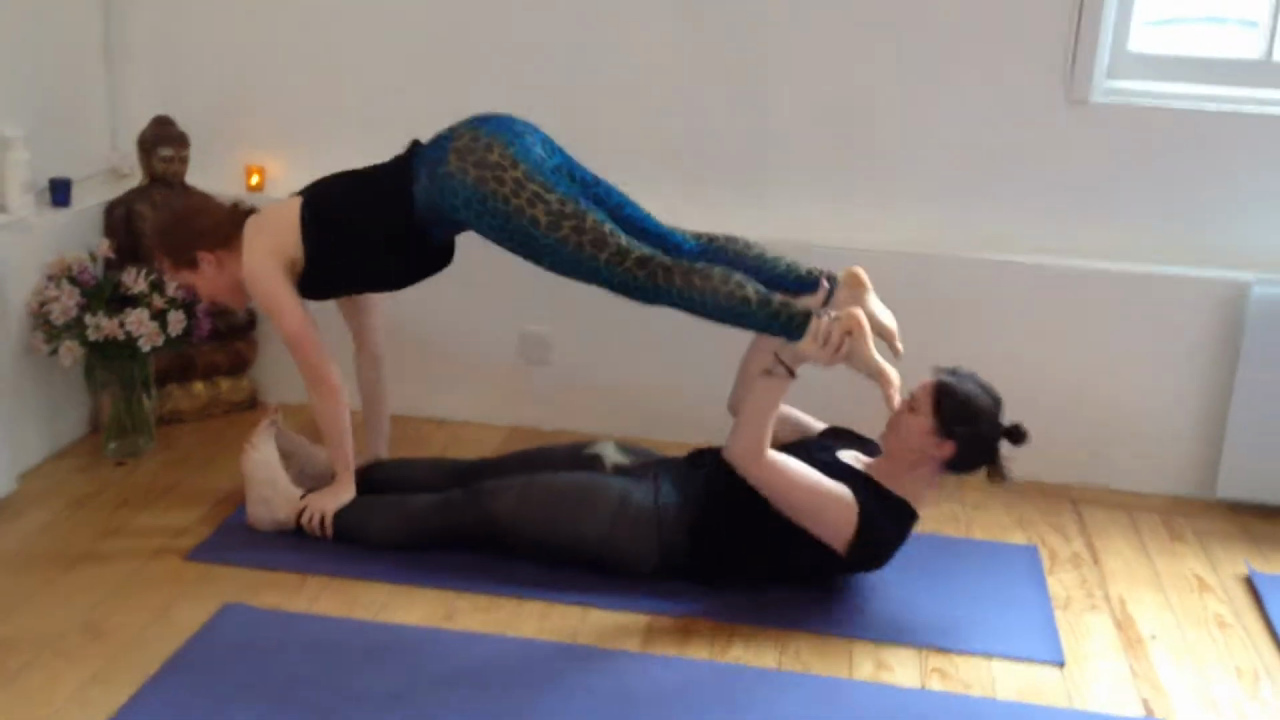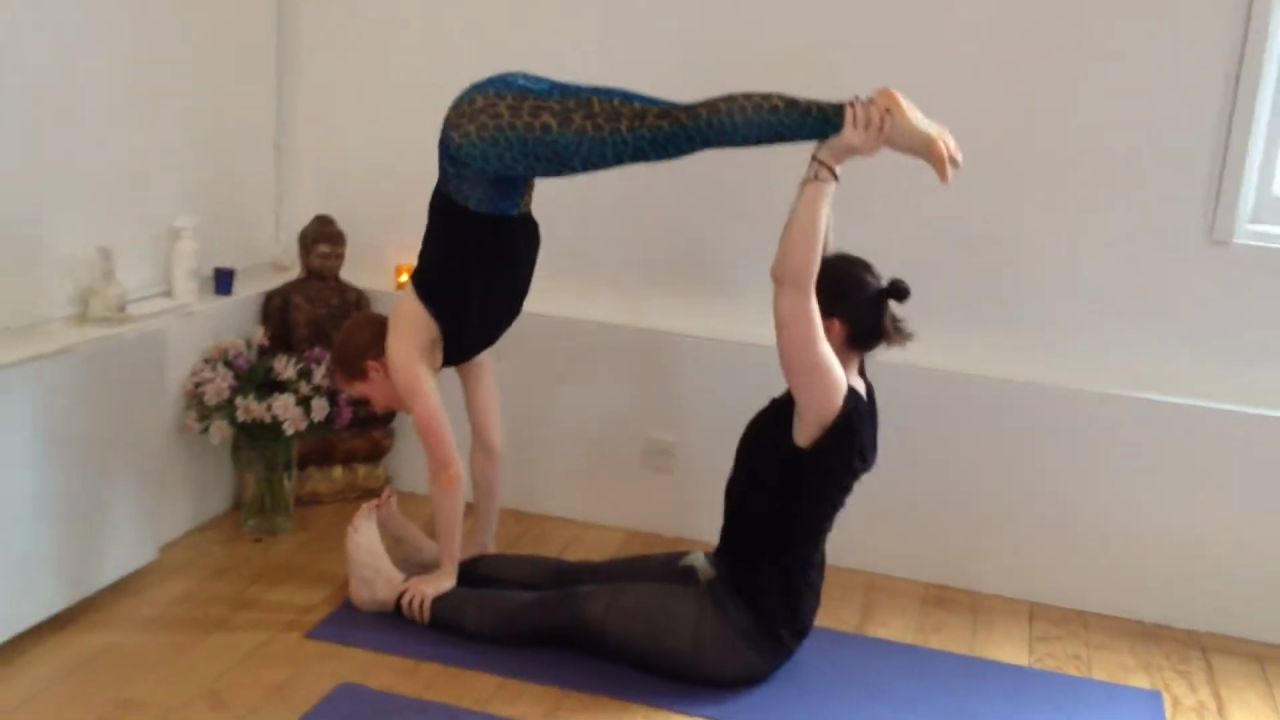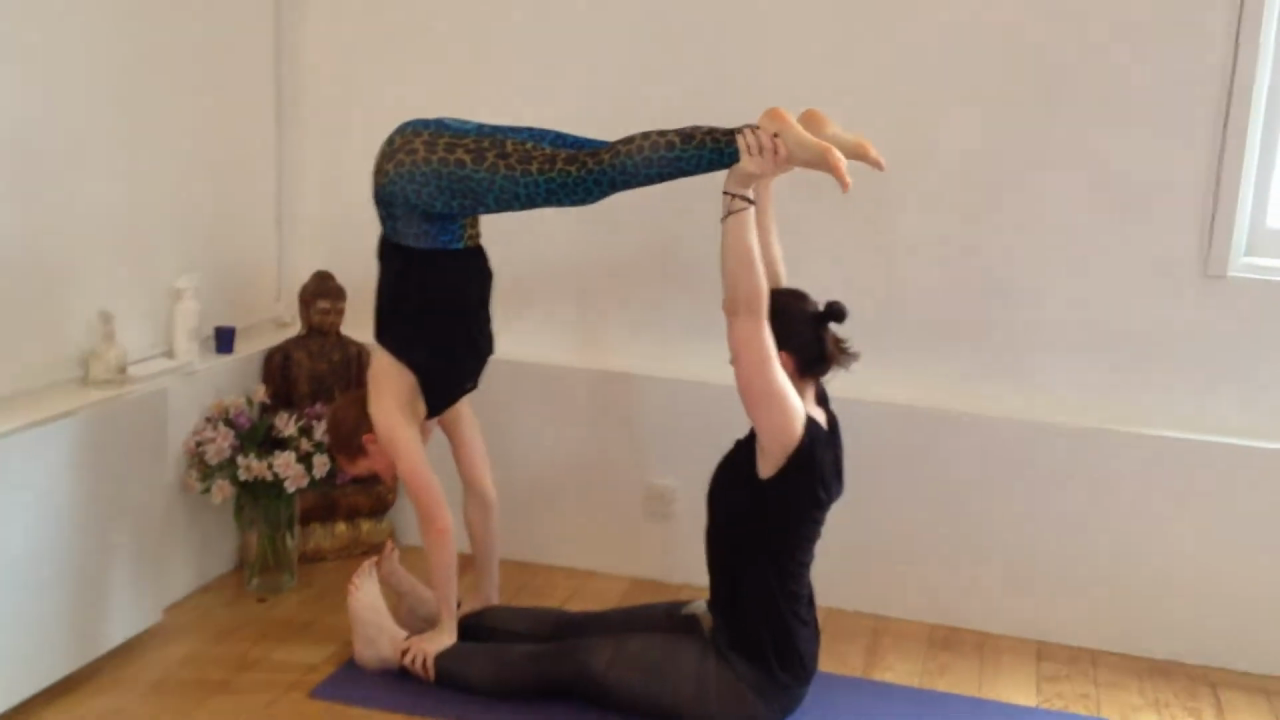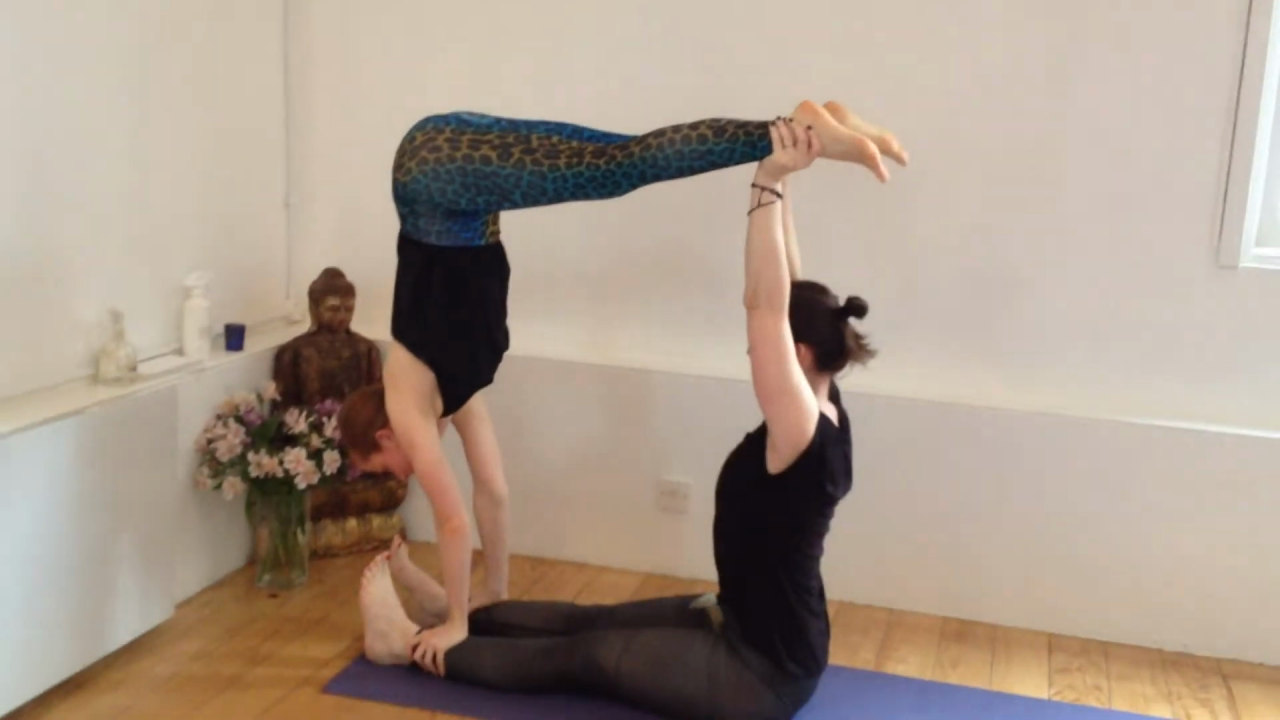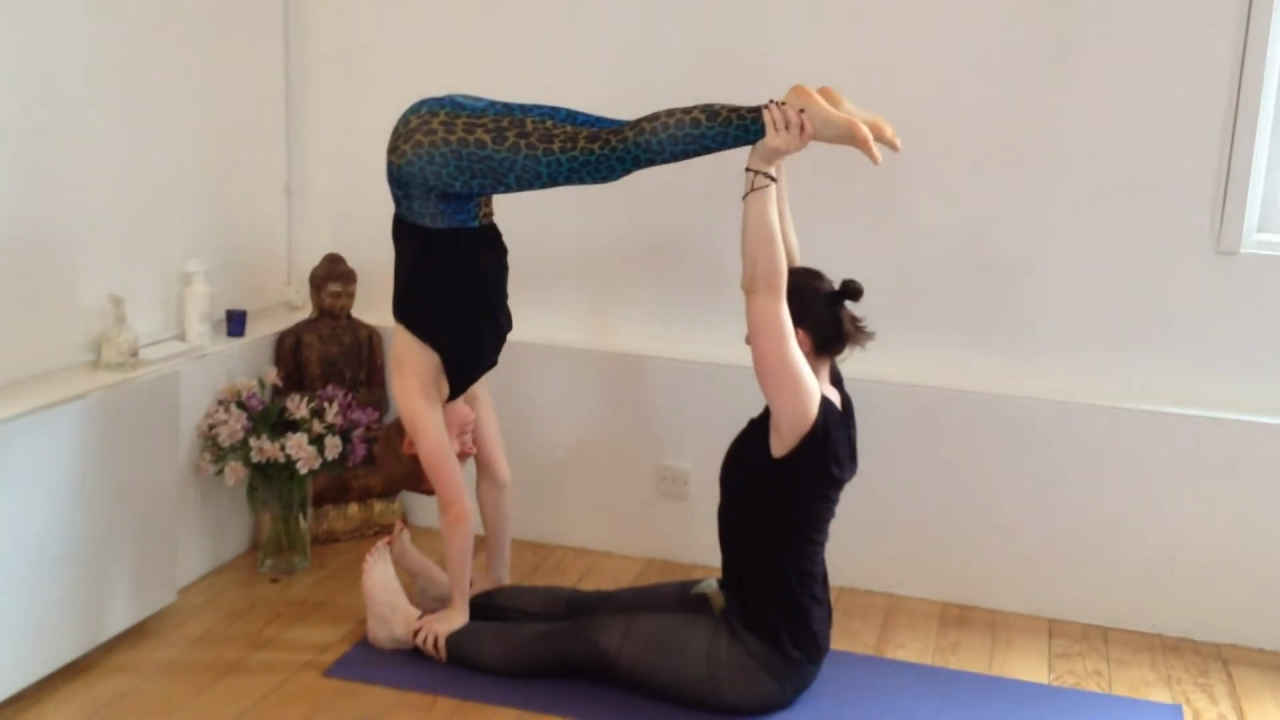
dt=1s
person 1, frame 1
left shoulder: (873, 520)
right shoulder: (862, 452)
left elbow: (745, 453)
right elbow: (742, 403)
left wrist: (792, 359)
right wrist: (777, 327)
left hip: (666, 531)
right hip: (670, 480)
left knee: (475, 510)
right knee: (472, 474)
left ankle: (304, 515)
right ankle: (331, 476)
person 1, frame 2
left shoulder: (834, 408)
right shoulder: (845, 387)
left elbow: (792, 281)
right elbow: (806, 274)
left wrist: (827, 163)
right wrist: (829, 158)
left hip: (747, 631)
right hip: (739, 588)
left knee: (570, 609)
right knee: (572, 576)
left ankle: (401, 595)
person 1, frame 3
left shoulder: (792, 436)
right shoulder: (813, 418)
left elbow: (744, 314)
right elbow: (767, 301)
left wrist: (740, 194)
right wrist: (760, 190)
right hip: (741, 634)
left knee: (573, 661)
right knee: (578, 627)
left ankle: (403, 649)
person 1, frame 4
left shoulder: (803, 432)
right shoulder: (824, 414)
left elbow: (767, 307)
right elbow: (786, 298)
left wrist: (768, 186)
right wrist: (777, 184)
left hip: (764, 671)
right hip: (754, 627)
left knee: (582, 656)
right knee: (589, 621)
left ankle: (414, 644)
right ankle: (450, 613)
person 1, frame 5
left shoulder: (806, 417)
right shoulder: (827, 397)
left elbow: (764, 292)
right elbow: (784, 283)
left wrist: (763, 169)
right wrist: (772, 170)
left hip: (765, 656)
right hip: (756, 612)
left knee: (583, 640)
right knee: (590, 606)
left ankle: (415, 630)
right ankle: (453, 600)
person 2, frame 1
left shoulder: (257, 261)
right shoulder: (296, 239)
left elbow: (323, 380)
right elbow: (370, 349)
left wrist: (342, 484)
right wrist: (374, 456)
left hip: (476, 167)
right hip: (493, 140)
left knee: (646, 270)
right knee: (664, 246)
left ankle: (824, 326)
right ankle: (831, 288)
person 2, frame 2
left shoulder: (405, 351)
right shoulder: (452, 334)
left elbow: (447, 468)
right elbow: (488, 446)
left wrist: (446, 572)
right wrist: (479, 547)
left knee: (681, 129)
right knee: (679, 132)
person 2, frame 3
left shoulder: (390, 412)
right shoulder: (435, 391)
left elbow: (438, 524)
right elbow: (483, 495)
left wrist: (446, 627)
right wrist: (485, 597)
left knee: (593, 176)
person 2, frame 4
left shoulder: (408, 406)
right shoulder: (443, 386)
left elbow: (453, 521)
right elbow: (493, 492)
left wrist: (455, 623)
right wrist: (493, 591)
left knee: (621, 165)
person 2, frame 5
left shoulder: (419, 393)
right shoulder: (451, 373)
left elbow: (456, 507)
right elbow: (496, 476)
left wrist: (457, 608)
right wrist: (496, 578)
left knee: (613, 152)
